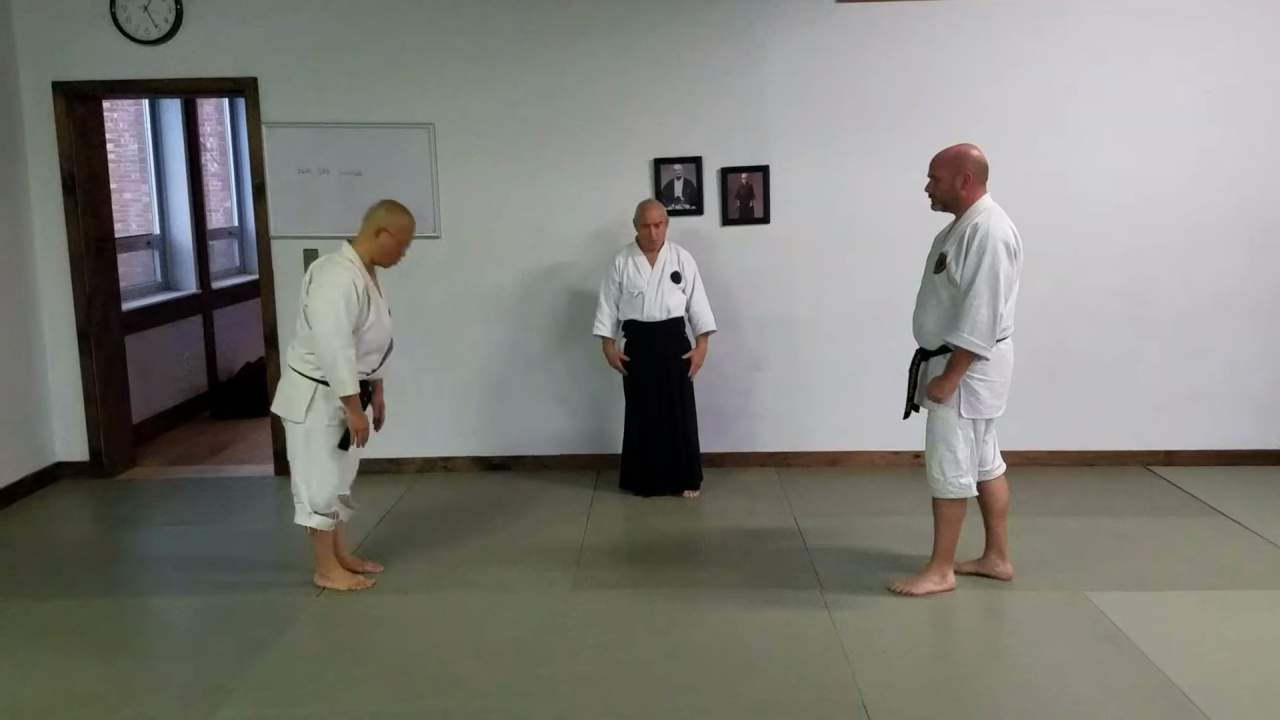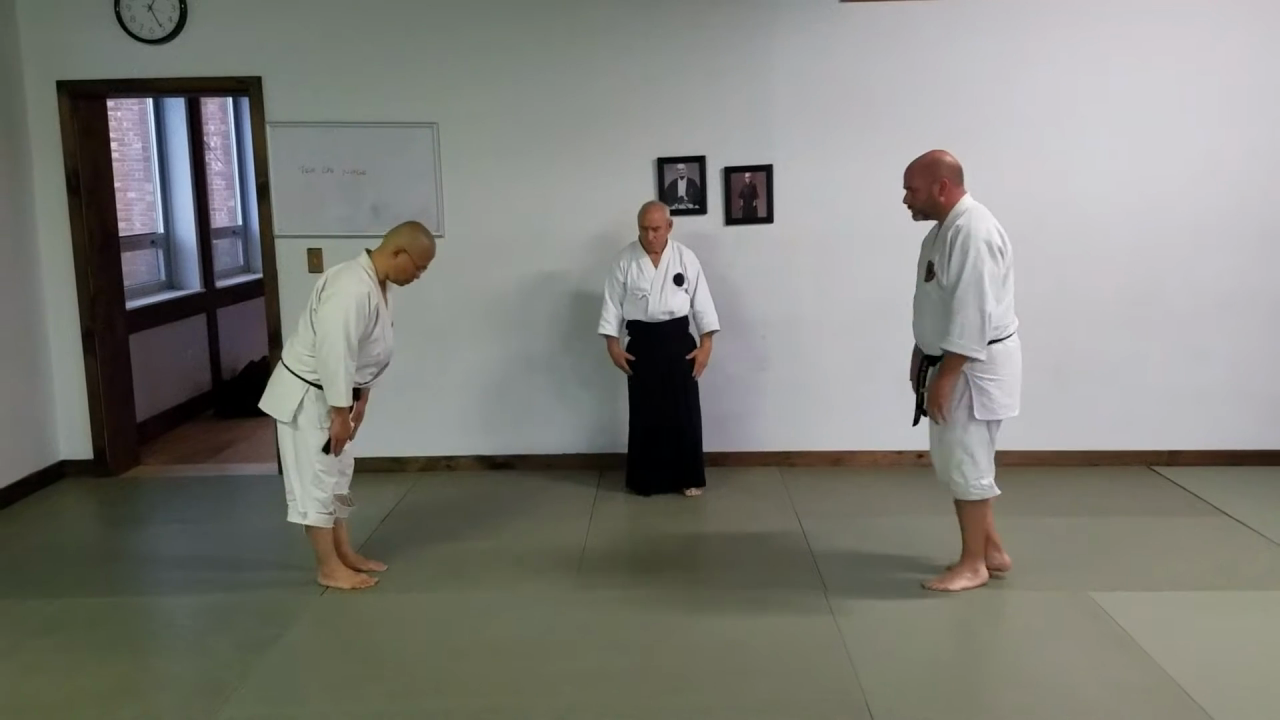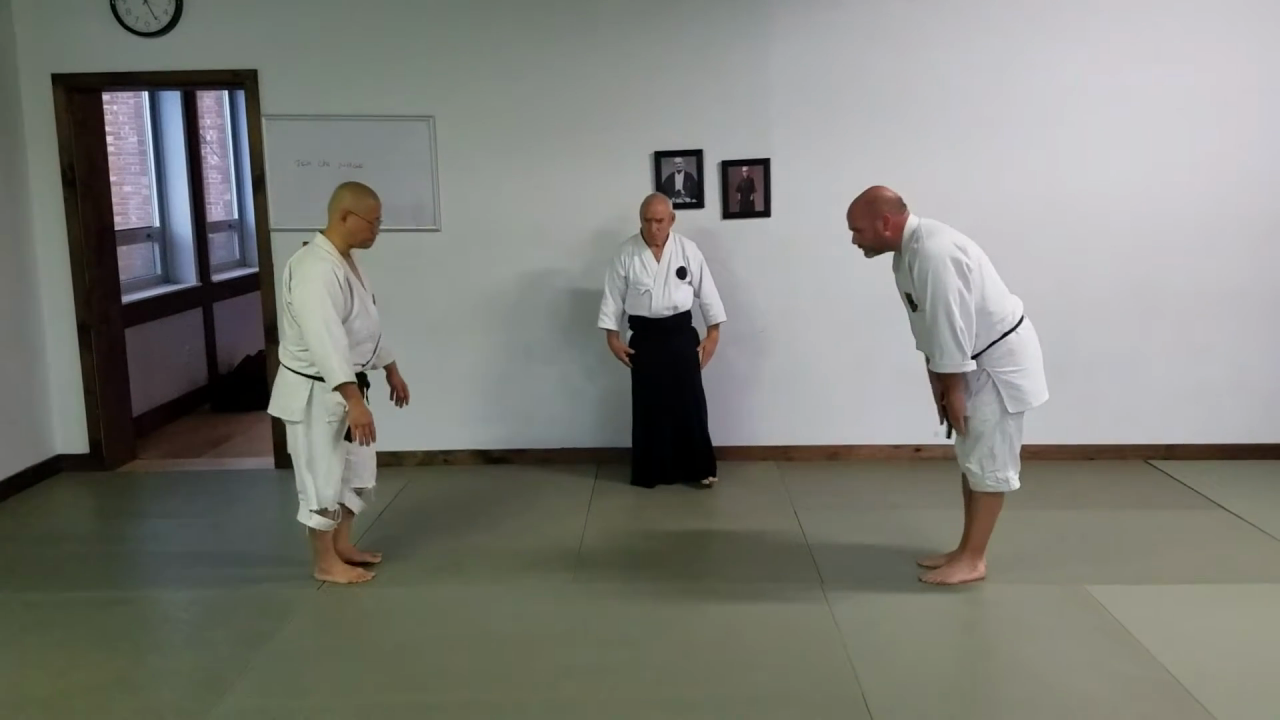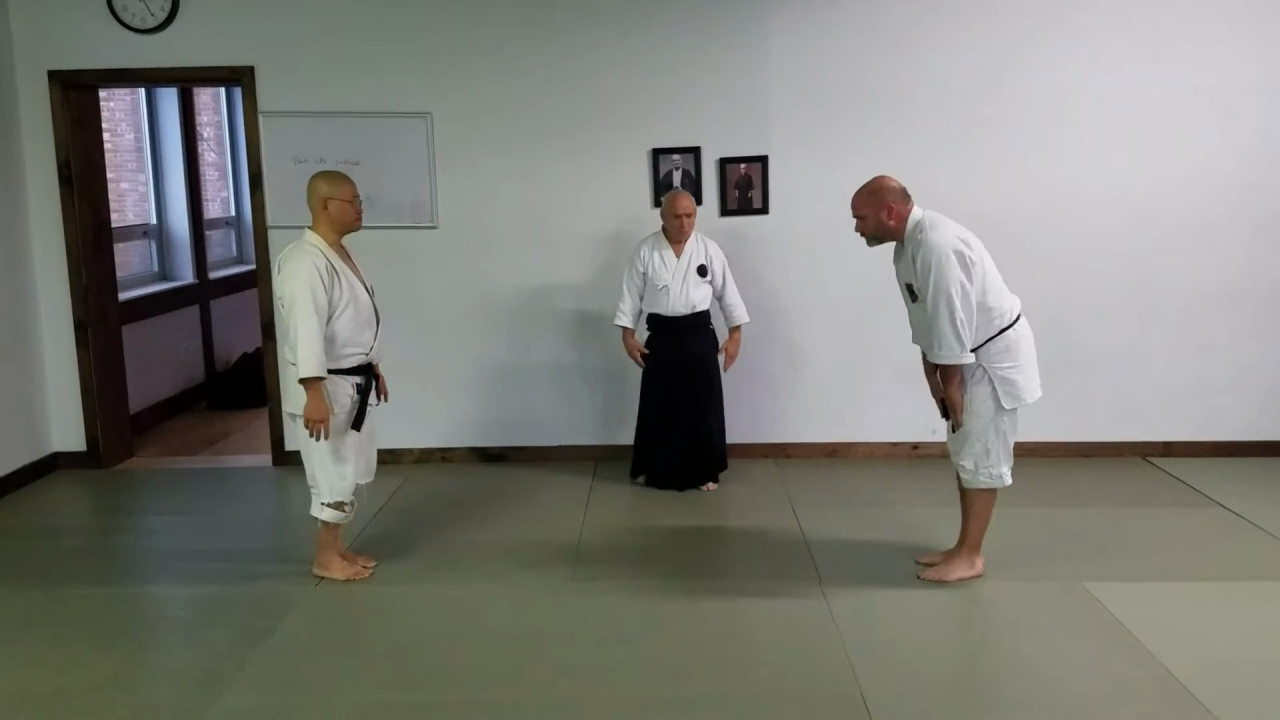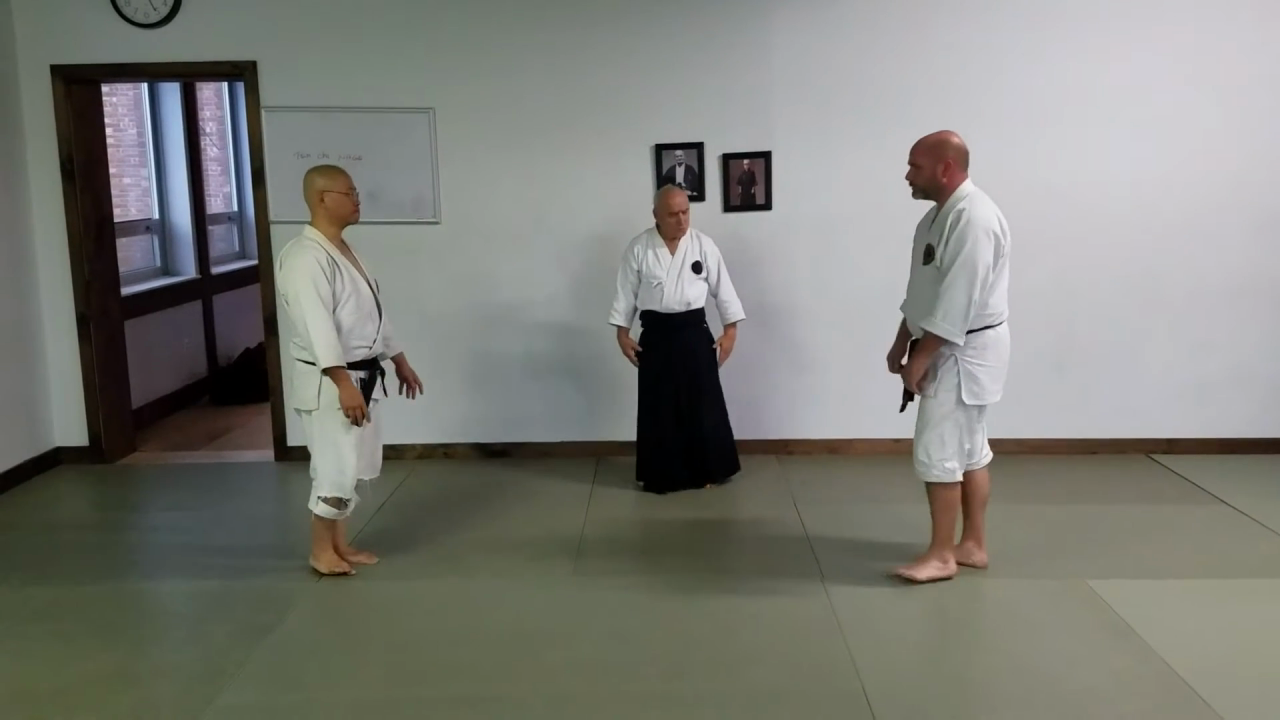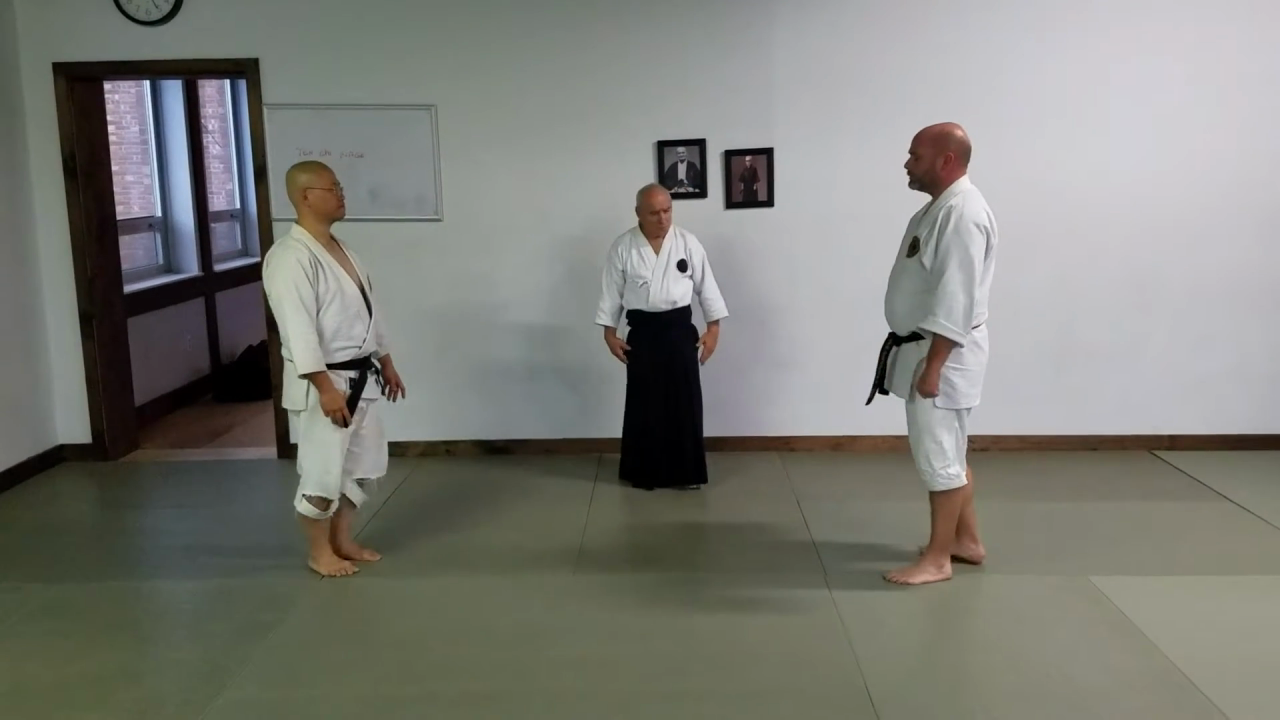
dt=0.5s
person 1, frame 1
left shoulder: (988, 231)
right shoulder: (966, 225)
left elbow: (981, 317)
left wrist: (949, 377)
right wrist: (944, 371)
left hip: (967, 368)
right hip: (955, 364)
left knee: (949, 466)
right knee: (982, 461)
left ankle: (940, 570)
right ankle: (997, 557)
person 1, frame 2
left shoulder: (973, 232)
right shoulder: (947, 228)
left elbow: (971, 318)
left wrist: (943, 379)
right wrist: (921, 358)
left hip: (976, 369)
right hip: (954, 365)
left knee: (966, 466)
right knee: (955, 460)
left ankle: (973, 565)
right ankle: (992, 550)
person 1, frame 3
left shoulder: (932, 252)
right shoulder: (909, 249)
left elbow: (951, 328)
right elbow: (934, 328)
left wrist: (953, 393)
right wrist: (940, 387)
left hip: (1000, 359)
right hip: (981, 357)
left knee: (989, 460)
right knee: (974, 456)
left ankle: (972, 559)
right ankle: (967, 549)
person 1, frame 4
left shoulder: (935, 244)
right shoulder: (910, 242)
left elbow: (951, 320)
right elbow: (928, 321)
left wrist: (952, 384)
right wrist: (933, 377)
left hip: (995, 356)
right hip: (976, 355)
left knee: (981, 457)
right knee: (966, 452)
left ankle: (970, 556)
right ankle: (964, 547)
person 1, frame 5
left shoulder: (972, 217)
right shoulder: (941, 212)
left elbow: (956, 302)
right elbow: (921, 290)
left wrist: (920, 358)
right wrist: (901, 342)
left hip: (965, 352)
right hip: (951, 351)
left knee: (936, 452)
right knee: (968, 450)
left ankle: (941, 555)
right ankle: (973, 544)
person 1, frame 6
left shoulder: (962, 213)
right shoulder: (942, 207)
left elbow: (956, 301)
left wrist: (934, 366)
left hip: (942, 353)
right hip: (926, 347)
left knee: (939, 456)
right knee: (946, 451)
left ankle: (938, 559)
right ankle: (967, 540)
person 2, frame 1
left shoulder: (366, 273)
right shoulder: (336, 277)
left elbow: (372, 343)
right elbow: (334, 348)
left wrist: (375, 393)
right wrist: (352, 407)
left hip: (340, 393)
right hip: (315, 396)
left knee: (339, 476)
right knee: (318, 479)
left ankle: (341, 555)
right ankle: (326, 569)
person 2, frame 2
left shoulder: (377, 284)
right shoulder: (351, 288)
left elbow: (366, 353)
right elbow: (335, 356)
left wrist: (360, 401)
right wrist: (340, 414)
left hip: (329, 394)
right hip: (306, 396)
left knee: (337, 475)
right knee: (315, 480)
left ankle: (345, 554)
right ankle: (329, 568)
person 2, frame 3
left shoulder: (343, 260)
right shoulder: (315, 268)
left elbow: (364, 324)
right elbow: (327, 339)
left wrist: (390, 369)
right wrist: (354, 400)
left hip: (341, 389)
right hip: (314, 392)
left knee: (357, 470)
right knee: (323, 477)
left ankle: (343, 545)
right ankle: (325, 562)
person 2, frame 4
left shoulder: (339, 254)
right shoulder: (305, 262)
right elbow: (306, 332)
left wrist: (374, 368)
right wrist: (315, 394)
left hip: (354, 382)
right hip: (325, 385)
left knee: (353, 469)
right knee: (333, 472)
left ankle: (337, 548)
right ankle: (325, 558)
person 2, frame 5
left shoulder: (343, 250)
right shoulder: (306, 257)
left elbow: (371, 312)
right elbow: (318, 327)
left wrist: (399, 360)
right wrist: (344, 383)
left hip: (361, 375)
right hip: (327, 381)
left knee: (353, 466)
right knee: (335, 468)
left ankle: (339, 543)
right ankle: (320, 550)
person 2, frame 6
left shoulder: (338, 248)
right shoulder: (291, 257)
left elbow: (365, 310)
right elbow: (298, 329)
left wrist: (385, 362)
right wrist: (325, 387)
left hip: (358, 376)
right hip: (322, 382)
left knee: (361, 464)
right knee: (323, 469)
left ankle: (342, 540)
right ankle: (319, 551)
person 3, frame 1
left shoulder: (681, 258)
right shoulder: (622, 261)
left elbow: (697, 302)
right elbow: (609, 304)
left wrist: (701, 344)
right wrist: (609, 345)
left hip: (673, 342)
right hip: (638, 344)
left knee: (680, 413)
right knee: (641, 414)
left ankle: (685, 479)
right ankle: (642, 480)
person 3, frame 2
left shoulder: (685, 257)
right shoulder: (625, 260)
left elbow: (701, 300)
right elbow: (613, 303)
left wrist: (706, 343)
right wrist: (613, 344)
left hip: (678, 340)
right hip: (641, 343)
left knee: (684, 410)
right knee: (644, 414)
left ankle: (688, 477)
right ankle: (646, 479)
person 3, frame 3
left shoulder: (687, 249)
right shoulder: (626, 253)
left elbow: (706, 291)
right elbow: (614, 296)
left wrist: (713, 333)
right wrist: (613, 337)
left hip: (681, 334)
right hip: (644, 337)
left knee: (689, 402)
right knee: (648, 406)
left ankle: (699, 468)
right ankle: (649, 471)
person 3, frame 4
left shoulder: (708, 249)
right shoulder: (645, 250)
left elbow: (727, 292)
right elbow: (631, 294)
left wrist: (735, 334)
right wrist: (628, 335)
left hip: (698, 335)
right hip: (661, 336)
left knee: (703, 406)
right knee: (657, 406)
left ankle: (704, 472)
right ankle: (654, 470)
person 3, frame 5
left shoulder: (703, 244)
right shoulder: (638, 248)
left elbow: (722, 288)
right elbow: (626, 292)
left wrist: (730, 330)
right wrist: (622, 333)
left hip: (693, 332)
right hip: (655, 334)
left knee: (703, 403)
right knee: (656, 407)
left ankle: (707, 470)
right ankle: (657, 474)
person 3, frame 6
left shoulder: (687, 243)
right shoulder: (622, 247)
left elbow: (706, 286)
right elbow: (612, 292)
left wrist: (713, 328)
right wrist: (610, 333)
left hip: (679, 330)
right hip: (642, 333)
left knee: (685, 402)
right knee: (643, 405)
left ankle: (687, 471)
right ankle: (646, 471)
